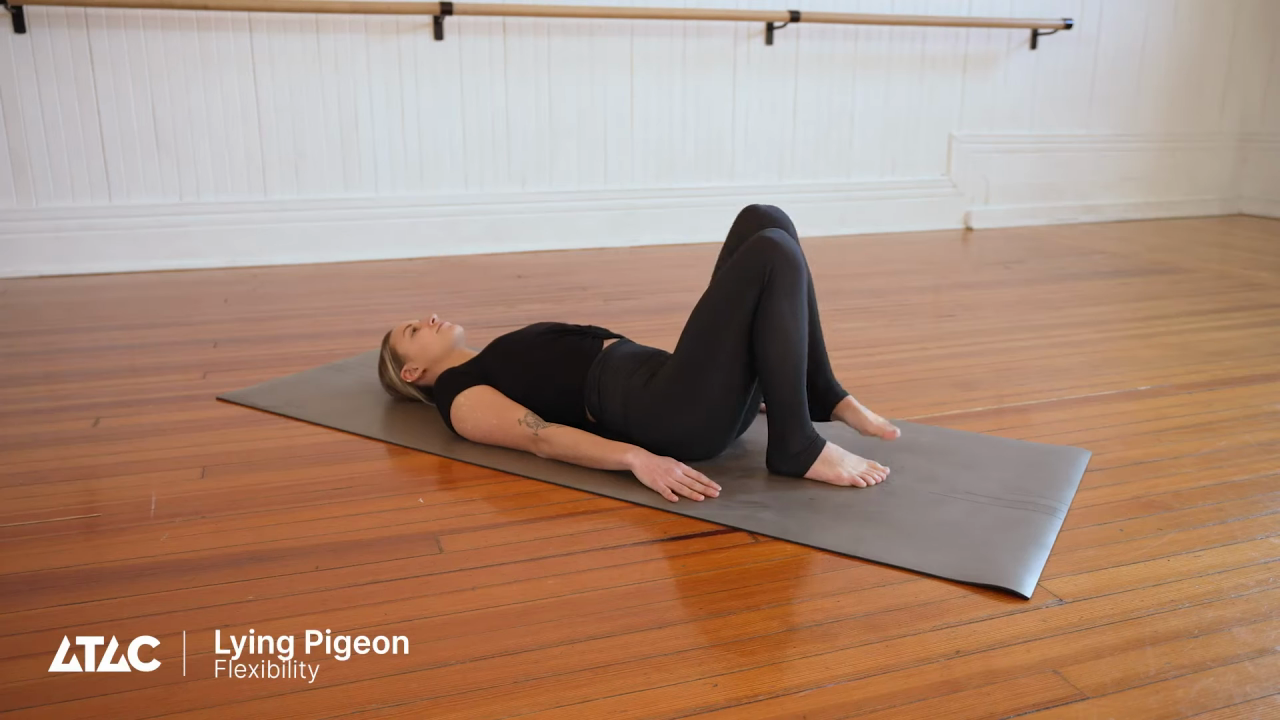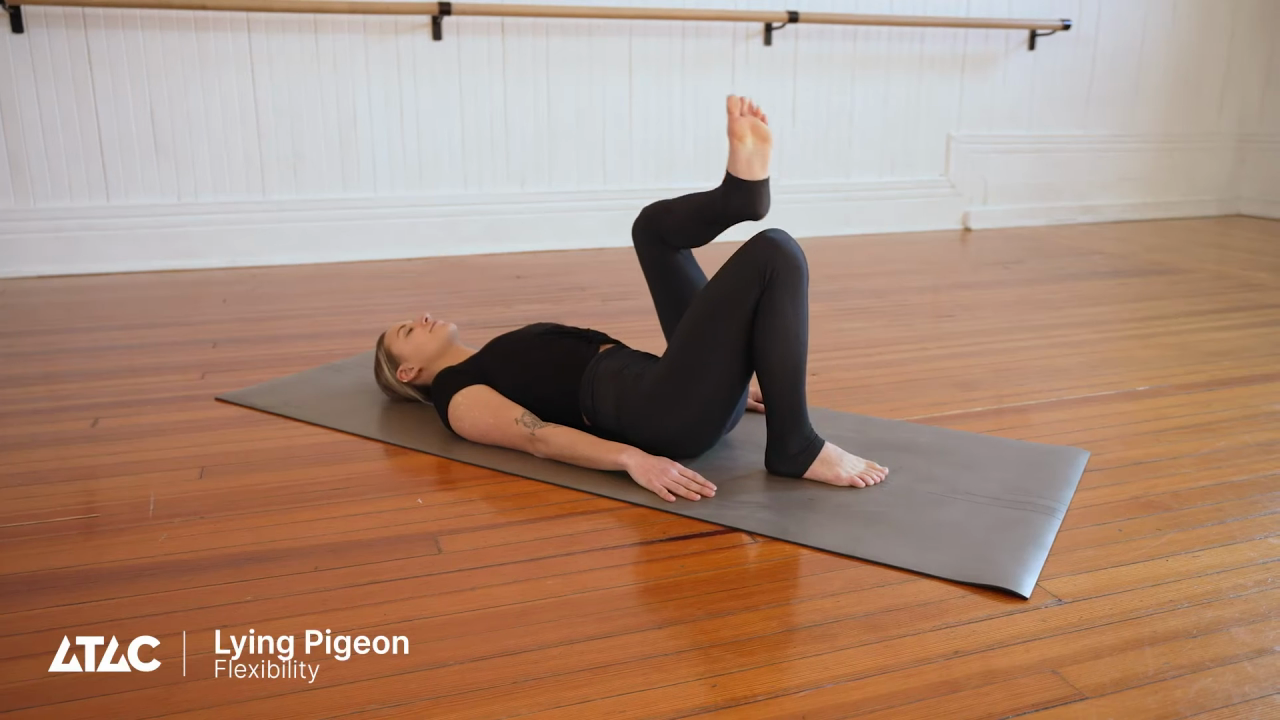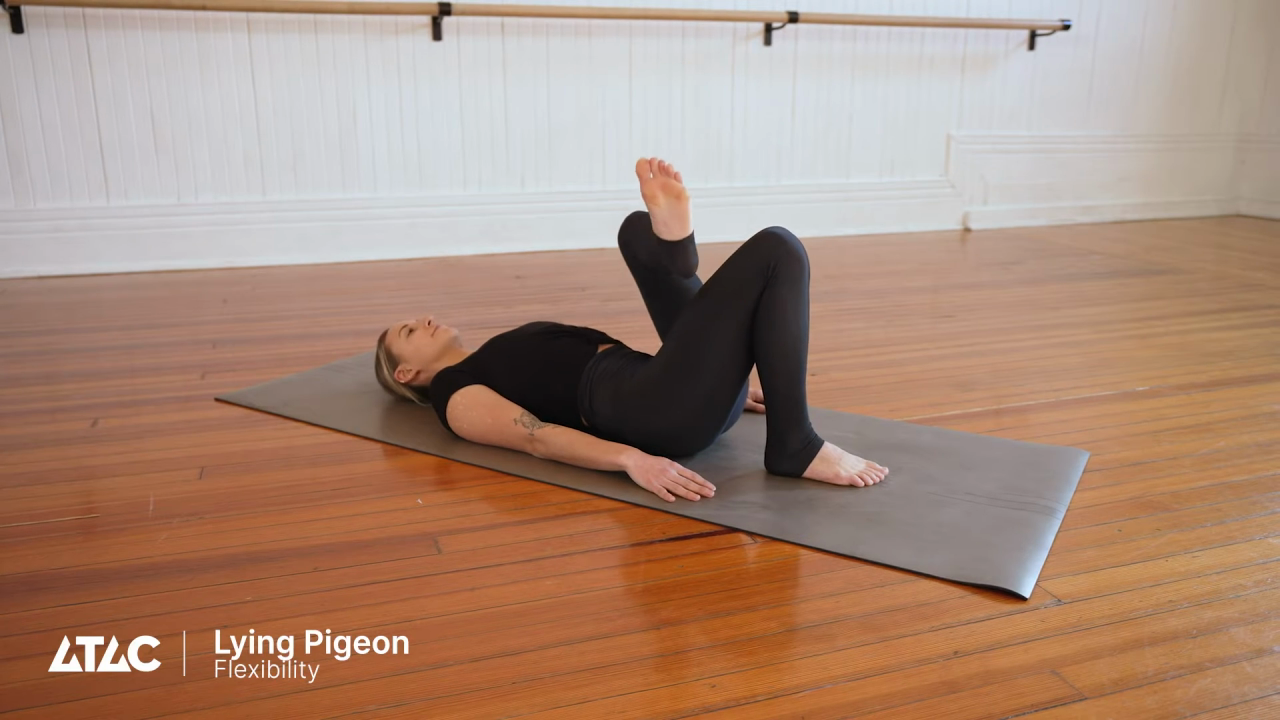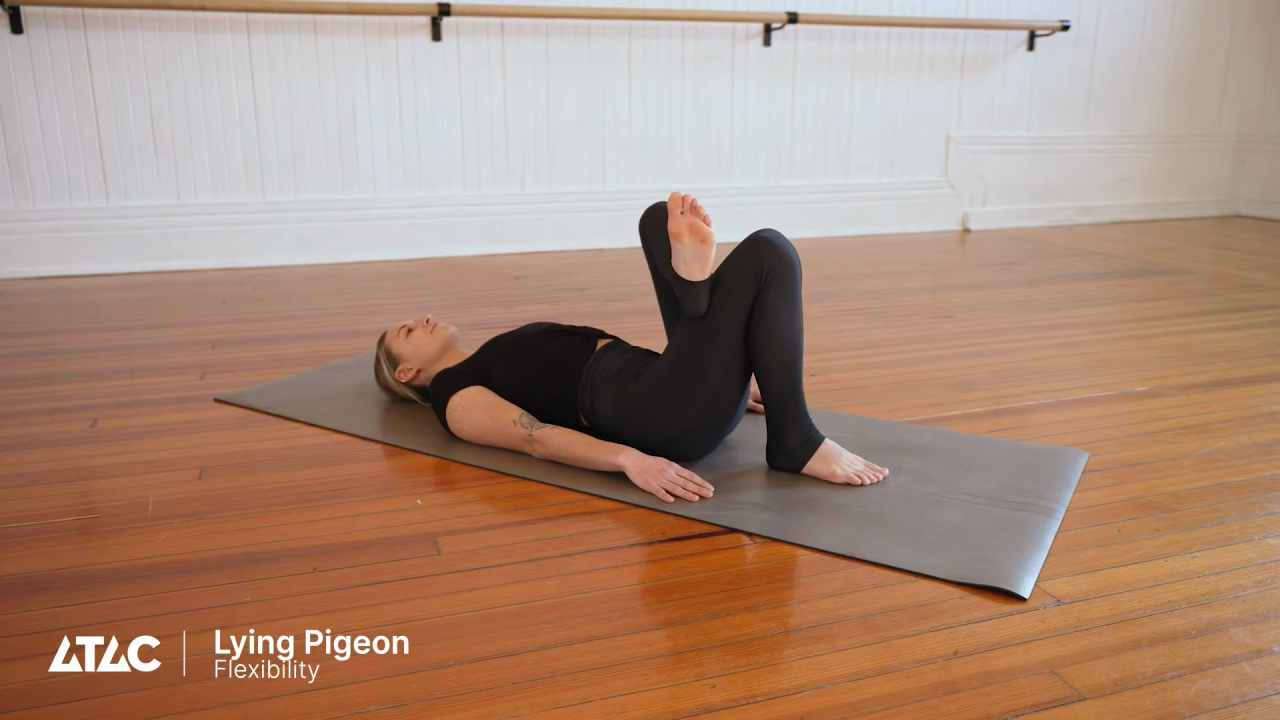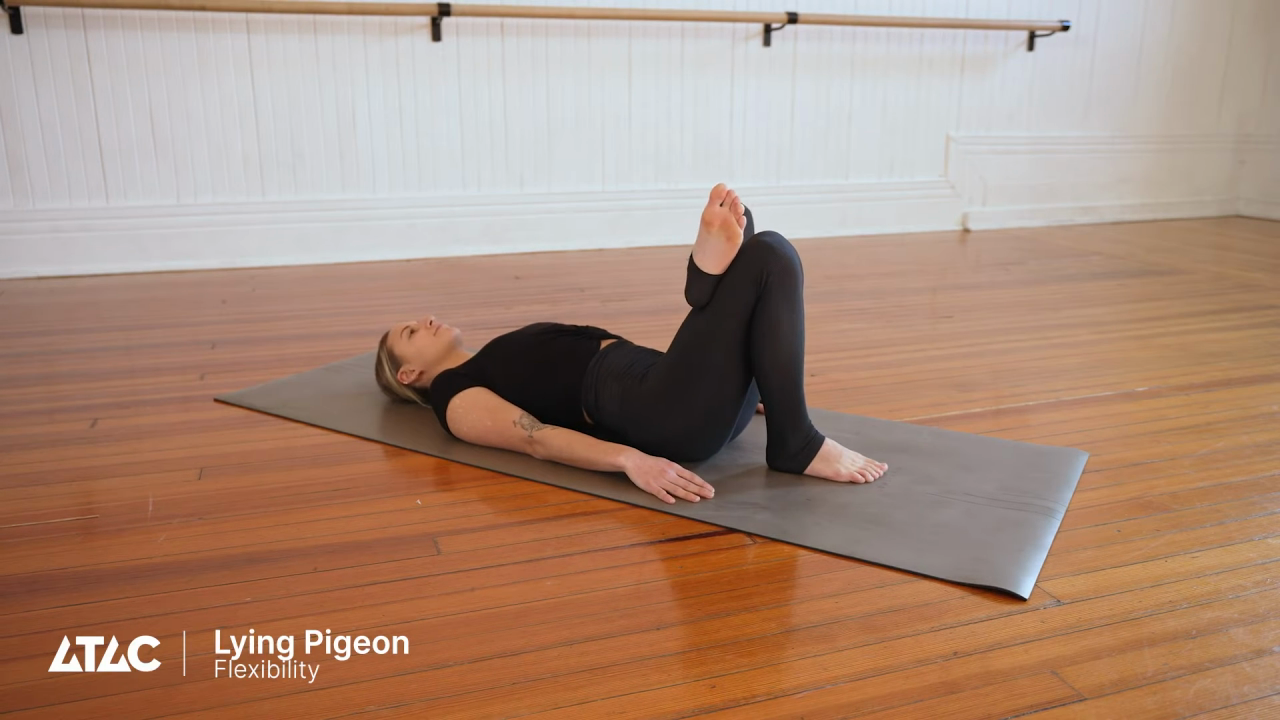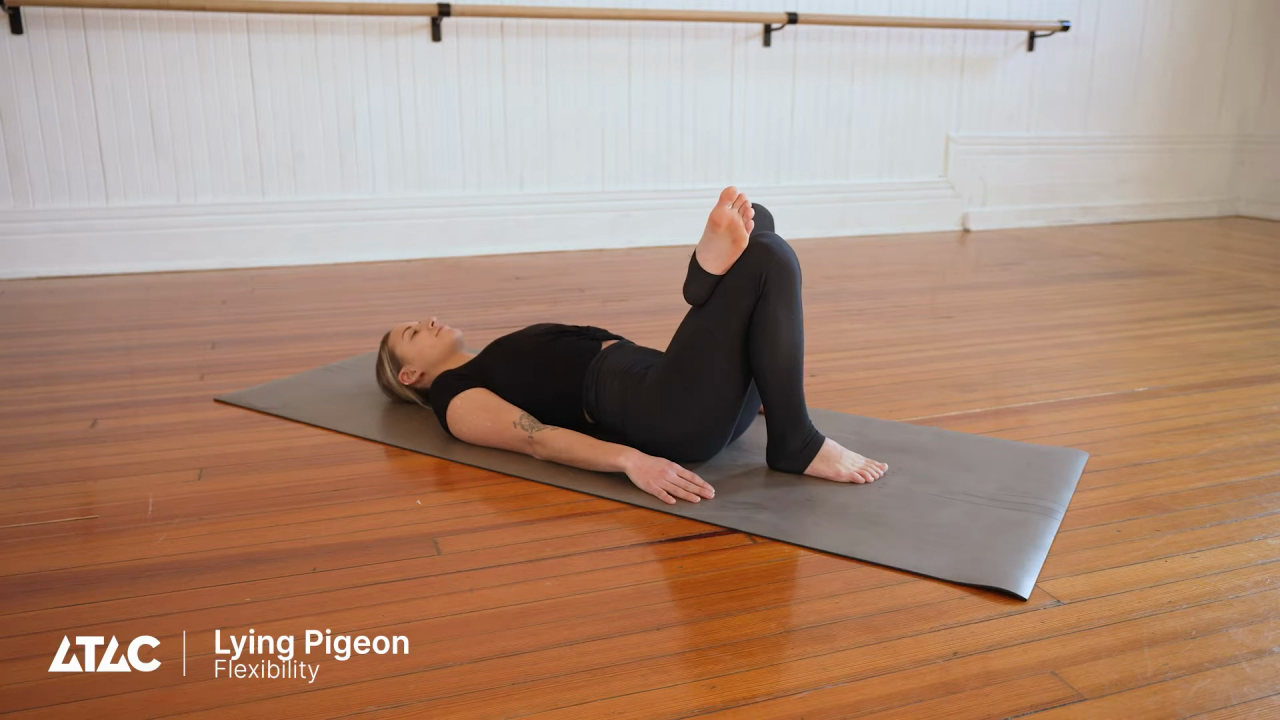
dt=0.7s
person 1, frame 1
left shoulder: (504, 364)
right shoulder: (464, 399)
right elbow: (542, 437)
left wrist: (752, 373)
right wrist: (636, 457)
left hip: (690, 394)
right hip: (675, 417)
left knee: (763, 220)
right knee: (772, 253)
left ankle: (824, 396)
right ankle: (796, 446)
person 1, frame 2
left shoulder: (501, 364)
right shoulder: (461, 399)
right elbow: (538, 438)
left wrist: (734, 376)
right wrist: (631, 458)
left hip: (688, 397)
right hip: (667, 417)
left knee: (656, 225)
right knee: (774, 253)
left ankle: (744, 185)
right ankle: (795, 448)
person 1, frame 3
left shoulder: (501, 365)
right shoulder: (458, 397)
right elbow: (537, 437)
left wrist: (730, 377)
right wrist: (631, 457)
left hip: (682, 395)
right hip: (664, 414)
right knee: (776, 252)
left ankle: (669, 237)
right ankle: (794, 447)
person 1, frame 4
left shoulder: (503, 365)
right shoulder: (457, 398)
right elbow: (535, 438)
left wrist: (731, 379)
right wrist: (629, 458)
left hip: (679, 394)
right hip: (664, 416)
left knee: (661, 218)
right knee: (767, 254)
left ankle: (692, 272)
right ankle: (795, 444)
person 1, frame 5
left shoulder: (505, 367)
right shoulder: (459, 400)
right elbow: (536, 438)
left wrist: (741, 380)
right wrist: (630, 459)
left hip: (690, 397)
right hip: (667, 417)
right knee: (769, 259)
left ankle: (712, 271)
right ankle: (798, 445)
person 1, frame 6
left shoulder: (508, 368)
right shoulder: (458, 400)
right elbow: (537, 439)
left wrist: (748, 383)
right wrist: (630, 459)
left hip: (699, 401)
right hip: (667, 417)
right knee: (766, 261)
right ankle: (797, 445)
